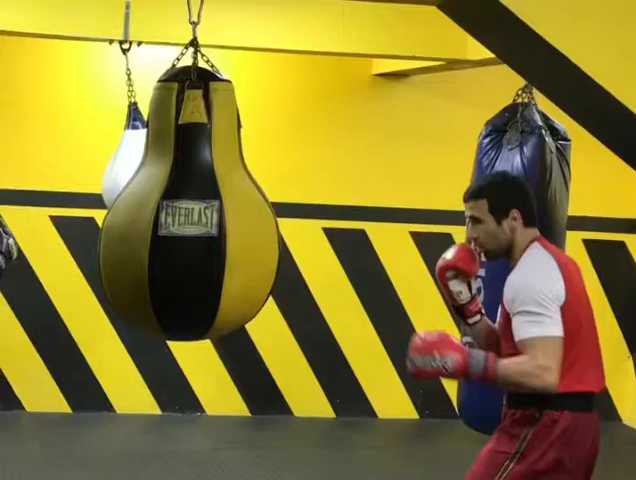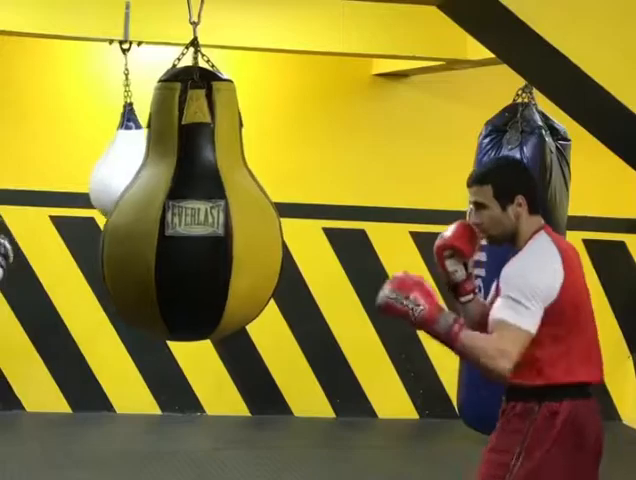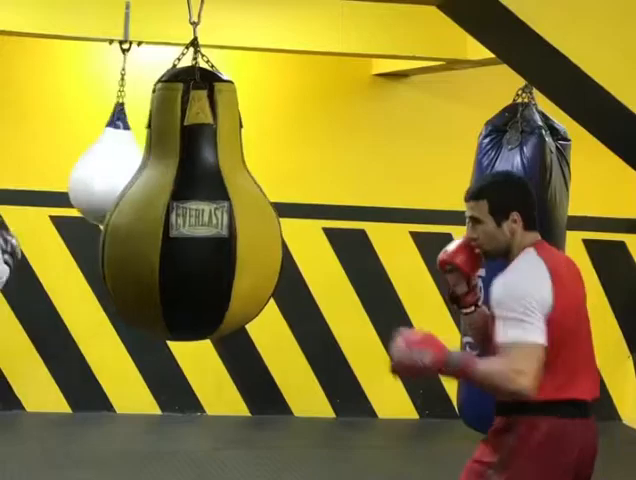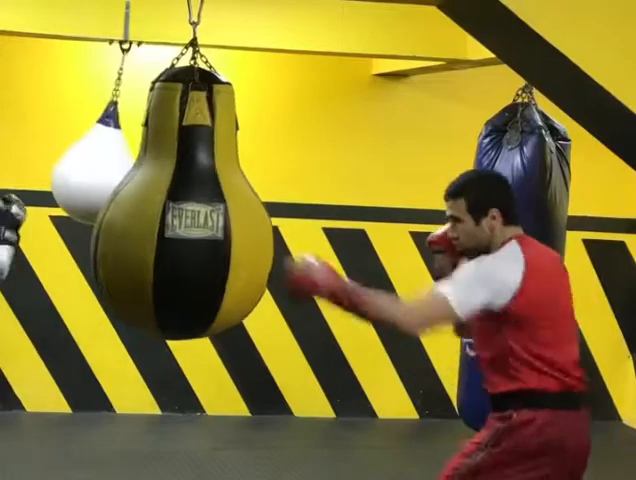
dt=0.2s
person 1, frame 1
left shoulder: (530, 275)
right shoulder: (549, 263)
left elbow: (542, 373)
right elbow: (505, 346)
left wrist: (465, 362)
right wrist: (465, 301)
left hip: (545, 424)
right hip: (572, 421)
person 1, frame 2
left shoulder: (530, 264)
right shoulder: (549, 251)
left elbow: (499, 358)
right elbow: (485, 324)
left wrist: (434, 318)
right wrist: (459, 277)
left hip: (544, 417)
right hip: (570, 413)
person 1, frame 3
left shoulder: (518, 280)
right shoulder: (558, 268)
left elbow: (521, 378)
right elbow: (495, 336)
left wrist: (447, 360)
right wrist: (462, 290)
left hip: (530, 432)
right hip: (576, 428)
person 1, frame 4
left shoulder: (503, 266)
right shoulder: (544, 258)
left elbow: (411, 317)
left wrist: (337, 287)
right wrist: (456, 257)
left hip: (529, 425)
